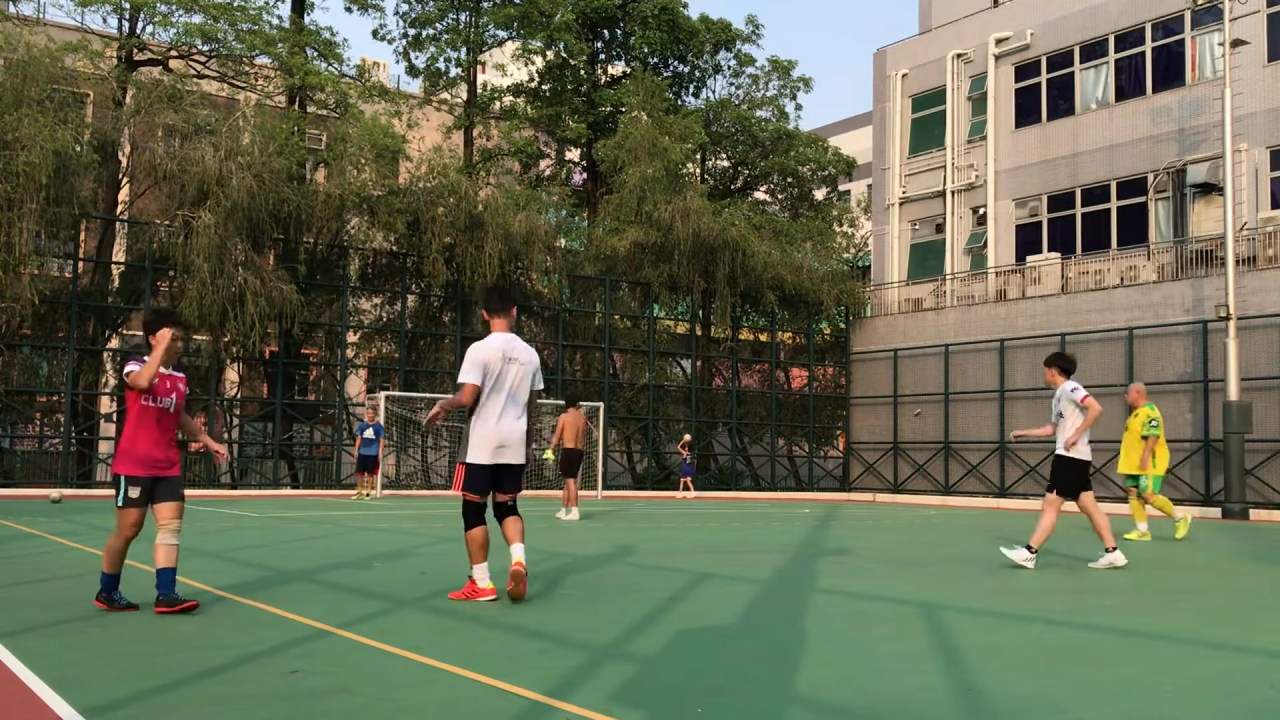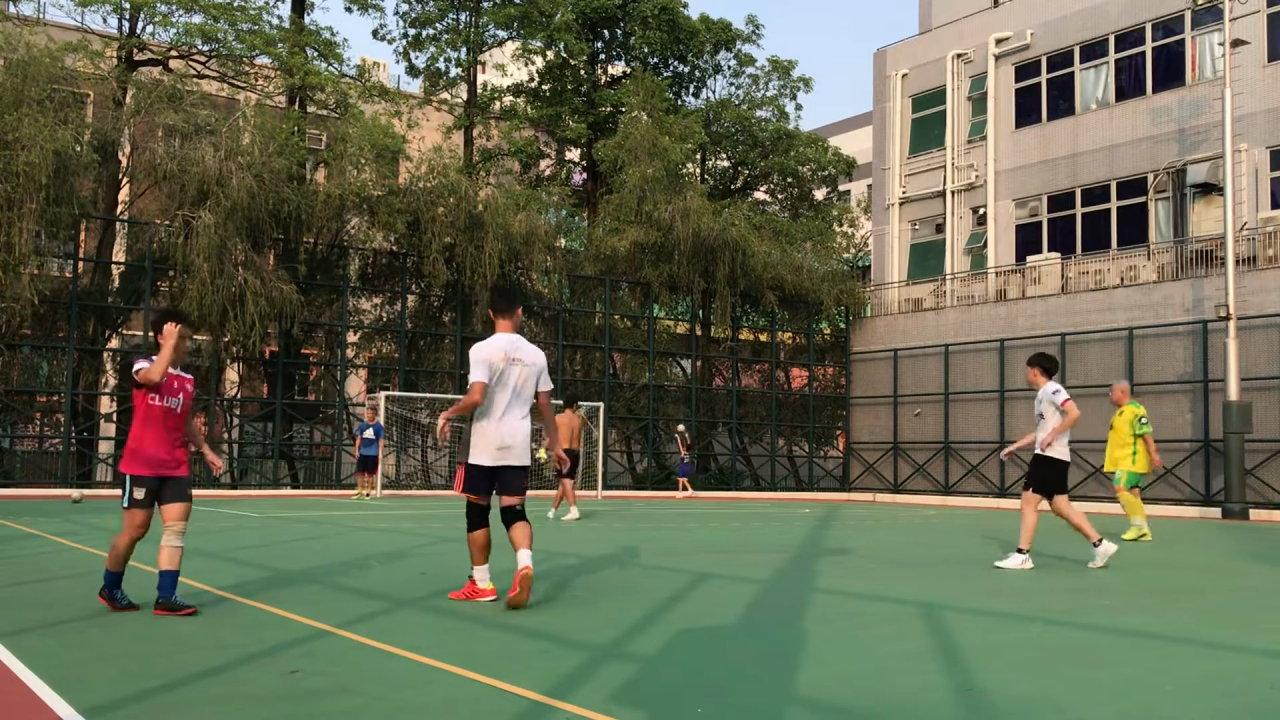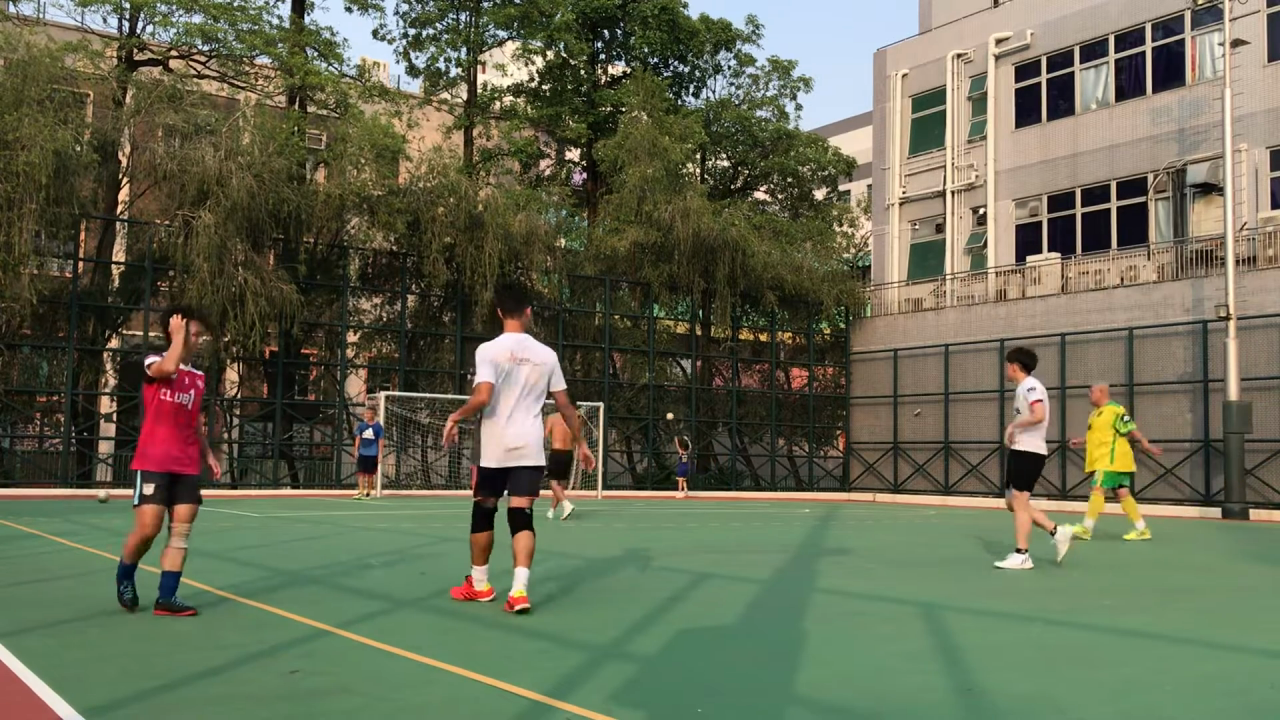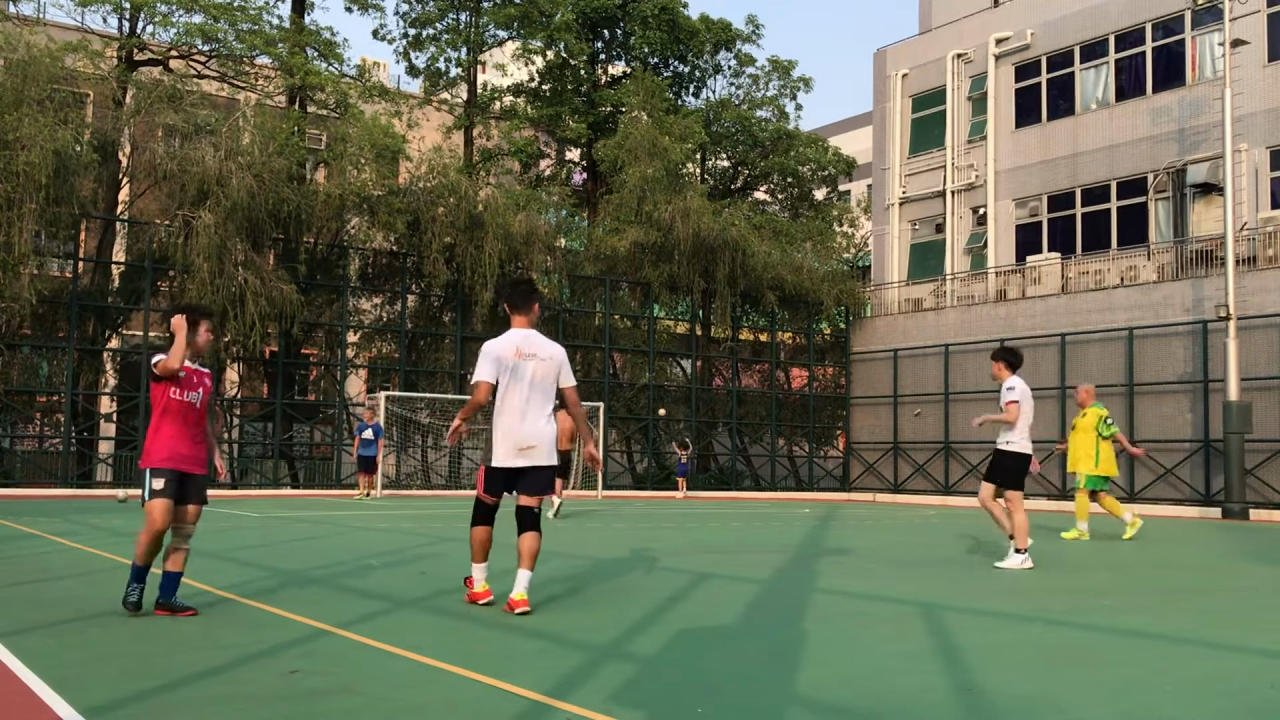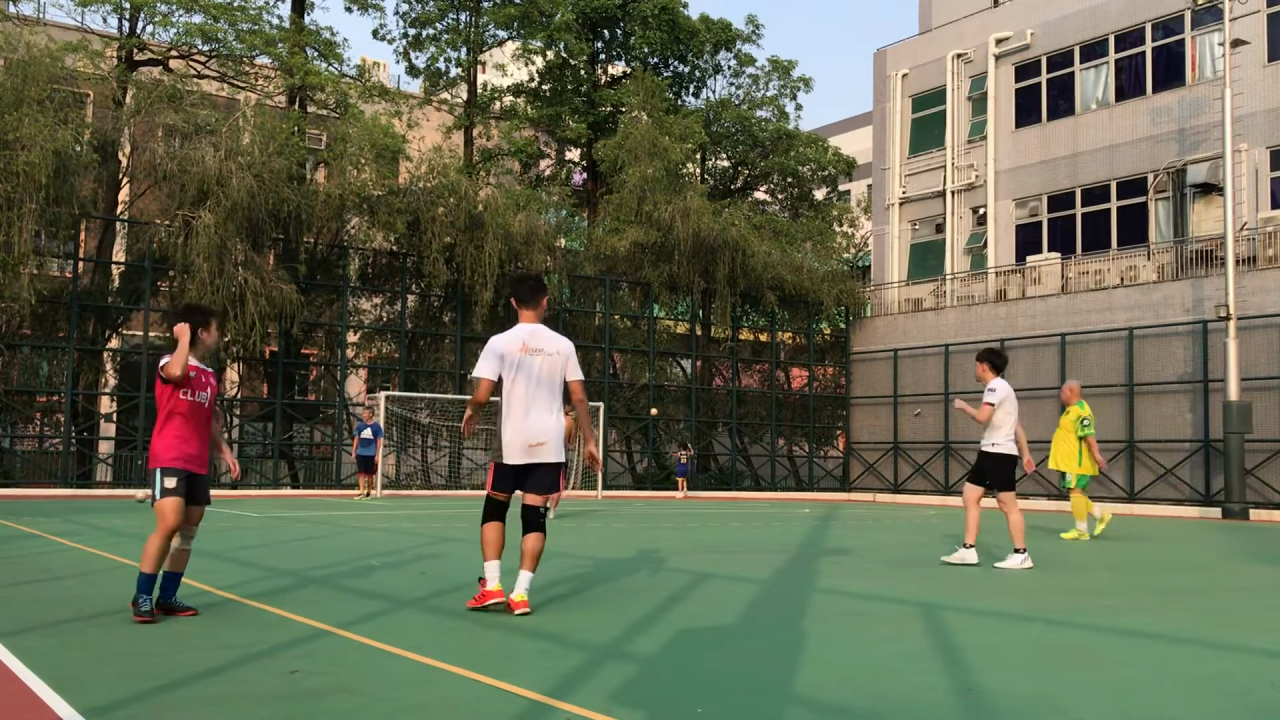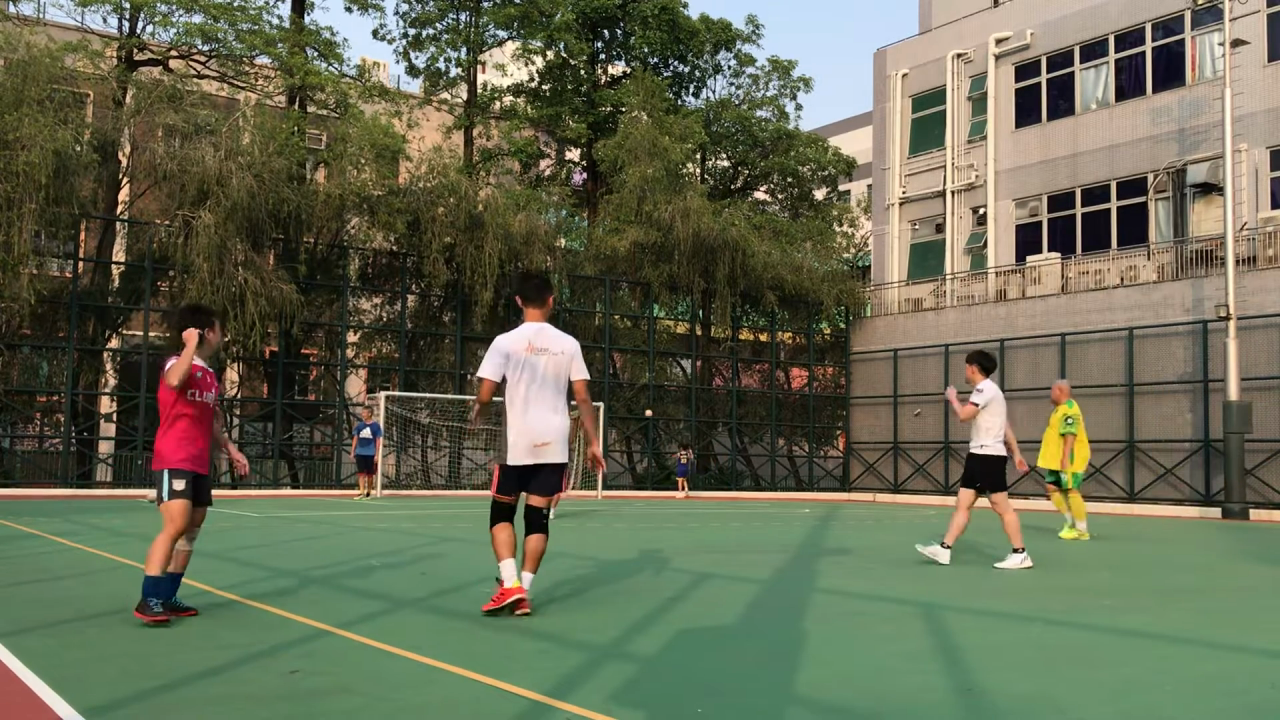
dt=0.1s
person 1, frame 1
left shoulder: (480, 350)
right shoulder: (530, 354)
left elbow: (466, 399)
left wrist: (440, 407)
right wrist: (527, 440)
left hip: (481, 444)
right hip: (515, 445)
left knee: (474, 511)
right knee: (507, 507)
left ankle: (482, 583)
right ankle: (519, 561)
person 1, frame 2
left shoulder: (483, 349)
right shoulder: (536, 355)
left elbow: (476, 397)
right elbow: (545, 406)
left wrist: (448, 414)
right wrist: (555, 444)
left hip: (485, 446)
right hip: (519, 447)
left knee: (477, 512)
right knee: (514, 511)
left ankle: (481, 584)
right ankle: (524, 566)
person 1, frame 3
left shoulder: (488, 350)
right shoulder: (547, 355)
left elbow: (481, 398)
right elbow: (564, 405)
left wrist: (454, 418)
right wrist: (581, 443)
left hip: (495, 448)
right hip: (530, 449)
left knee: (483, 515)
right knee: (521, 516)
left ankle: (478, 584)
right ankle: (519, 590)
person 1, frame 4
left shoulder: (494, 347)
right shoulder: (555, 351)
left elbow: (480, 397)
right elbow: (573, 402)
left wrist: (460, 417)
right wrist: (588, 442)
left hip: (505, 446)
right hip: (542, 447)
left knee: (483, 511)
right knee: (529, 515)
left ankle: (478, 584)
right ankle: (520, 592)
person 1, frame 5
left shoulder: (500, 342)
right shoulder: (563, 345)
left elbow: (481, 395)
right elbow: (579, 398)
left wrist: (470, 413)
right wrist: (589, 441)
left hip: (513, 442)
right hip: (550, 445)
left knee: (494, 510)
right knee: (535, 515)
left ankle: (491, 584)
right ankle: (519, 593)
person 1, frame 6
left shoulder: (505, 342)
right shoulder: (569, 344)
left elbow: (485, 395)
right elbow: (583, 398)
left wrist: (478, 408)
right wrist: (593, 442)
left hip: (518, 443)
right hip: (554, 444)
left knee: (501, 512)
right knee: (537, 516)
left ankle: (509, 584)
right ankle: (521, 592)
person 2, frame 1
left shoulder: (180, 379)
right shoulder: (135, 367)
right elbow: (144, 381)
left wrist: (208, 442)
right wrist: (163, 347)
left hip: (168, 466)
right hip: (134, 464)
left knee: (171, 526)
right knee: (128, 529)
left ankle: (166, 594)
right ankle: (107, 592)
person 2, frame 2
left shoulder: (188, 380)
right shoulder: (144, 366)
right elbow: (156, 376)
left wrist: (206, 451)
right wrist: (171, 343)
left hip: (176, 467)
right hip: (142, 464)
left knee: (175, 528)
right knee: (134, 530)
left ankle: (166, 597)
right ankle: (110, 588)
person 2, frame 3
left shoulder: (199, 377)
right shoulder: (154, 363)
right elbow: (169, 368)
left wrist: (208, 453)
right wrist: (177, 335)
left hip: (188, 464)
right hip: (153, 461)
left knee: (181, 530)
right knee: (148, 528)
left ankle: (167, 597)
right ankle: (124, 579)
person 2, frame 4
left shoulder: (207, 376)
right shoulder: (161, 362)
right elbow: (174, 365)
left wrist: (215, 453)
right wrist: (180, 333)
left hip: (195, 464)
right hip: (161, 458)
left knee: (185, 530)
right knee: (158, 524)
left ankle: (167, 598)
right ankle: (136, 581)
person 2, frame 5
left shoulder: (210, 375)
right shoulder: (171, 360)
right elbow: (176, 371)
left wrist: (225, 452)
right wrist: (183, 338)
left hip: (198, 463)
right hip: (169, 459)
left knee: (188, 530)
right knee: (168, 524)
left ankle: (167, 598)
right ankle: (142, 595)
person 2, frame 6
left shoulder: (211, 374)
right shoulder: (176, 362)
right elbow: (174, 381)
left wrist: (231, 449)
right wrist: (190, 344)
left hip: (200, 463)
right hip: (174, 460)
left knee: (191, 531)
right knee: (175, 527)
left ankle: (167, 598)
right ankle: (149, 600)
person 3, frame 1
left shoulder: (1071, 389)
right shoulder: (1060, 394)
left elbow: (1096, 409)
right elbow: (1052, 429)
left wrist: (1077, 435)
right wrist: (1024, 433)
left hip: (1069, 458)
right hip: (1076, 458)
left knee: (1050, 506)
right knee: (1090, 507)
left ankle: (1029, 553)
right ankle: (1113, 553)
person 3, frame 2
left shoulder: (1052, 390)
right shoulder: (1043, 395)
left elbow: (1074, 413)
left wrist: (1051, 436)
right wrist: (1015, 446)
left hip: (1049, 457)
right hip: (1047, 456)
left knee: (1028, 504)
right knee: (1062, 508)
left ankle: (1022, 555)
right ankle: (1101, 546)
person 3, frame 3
left shoulder: (1030, 386)
right shoulder: (1025, 387)
left elbow: (1039, 415)
left wrist: (1013, 426)
left hip: (1028, 452)
right hip: (1022, 452)
left knee: (1018, 502)
right knee: (1014, 504)
left ankle: (1021, 555)
right ankle: (1058, 532)
person 3, frame 4
left shoulder: (1013, 385)
right shoulder: (1014, 385)
left elbow: (1011, 417)
right elbow: (1023, 421)
left wrist: (984, 418)
right wrist: (1029, 455)
left hip: (1015, 452)
right hip: (1008, 451)
left knee: (1014, 505)
right knee: (985, 497)
left ankle: (1021, 554)
right ankle: (1016, 540)
person 3, frame 5
left shoulder: (996, 387)
right shoulder: (999, 388)
left elbow: (982, 417)
right elbow: (1016, 425)
left wrist: (963, 406)
right wrist: (1026, 453)
left hip: (999, 453)
right hip: (990, 453)
left knee: (1008, 505)
right knee: (970, 498)
left ankle: (1020, 555)
right ankle: (968, 550)
person 3, frame 6
left shoulder: (984, 388)
right shoulder: (988, 389)
left elbow: (963, 415)
right elbow: (1006, 427)
left wrist: (952, 398)
right wrist: (1016, 454)
left hip: (988, 455)
right hip: (979, 455)
left knee: (1002, 506)
right knee: (962, 504)
left ankle: (1020, 555)
right ankle: (944, 549)
